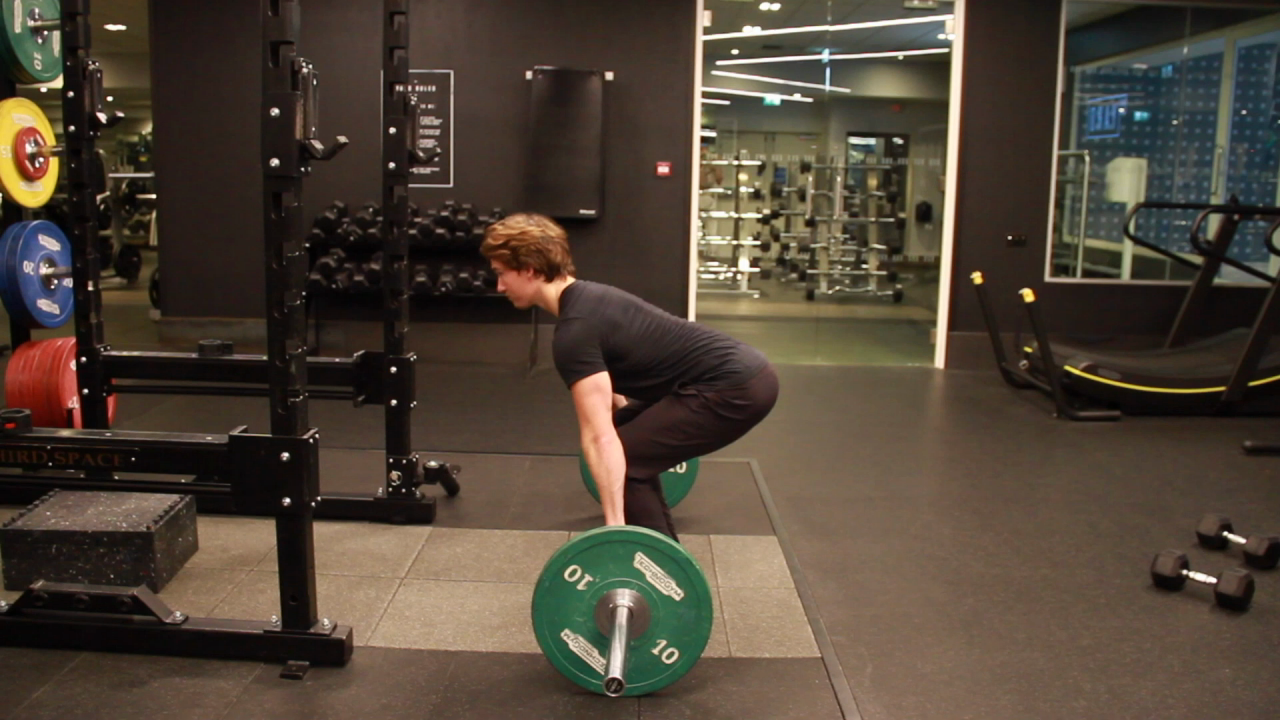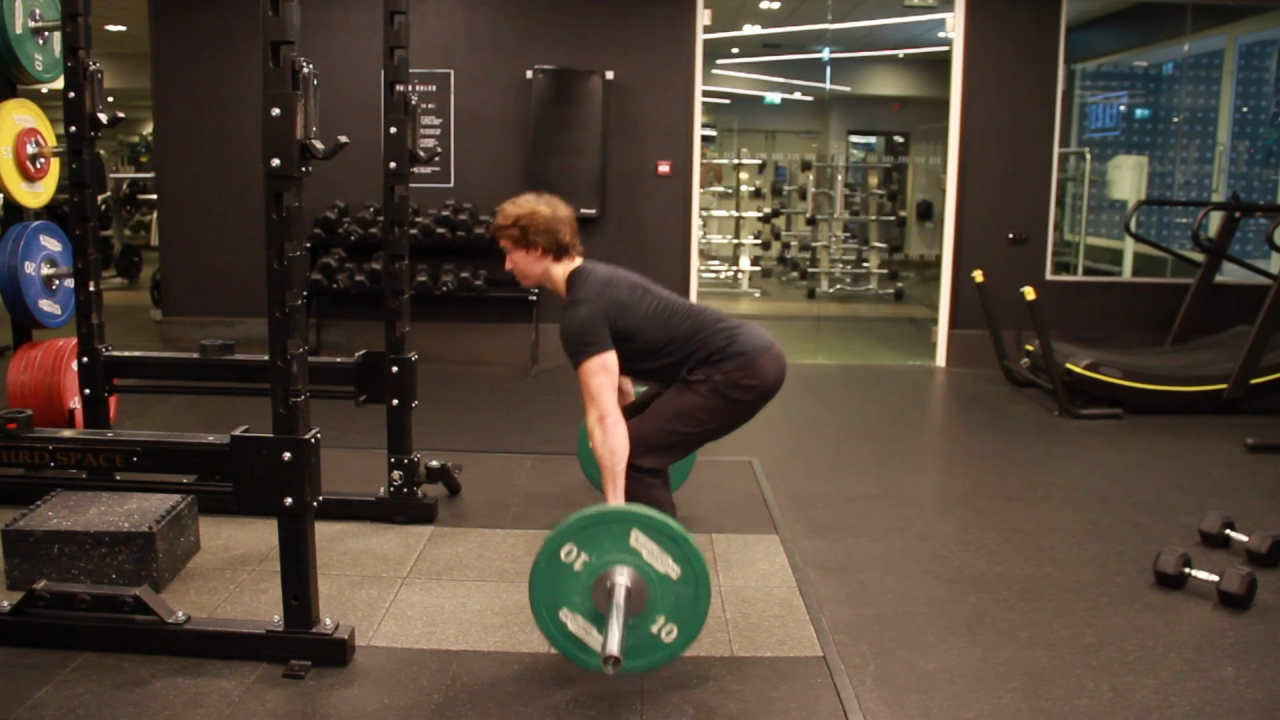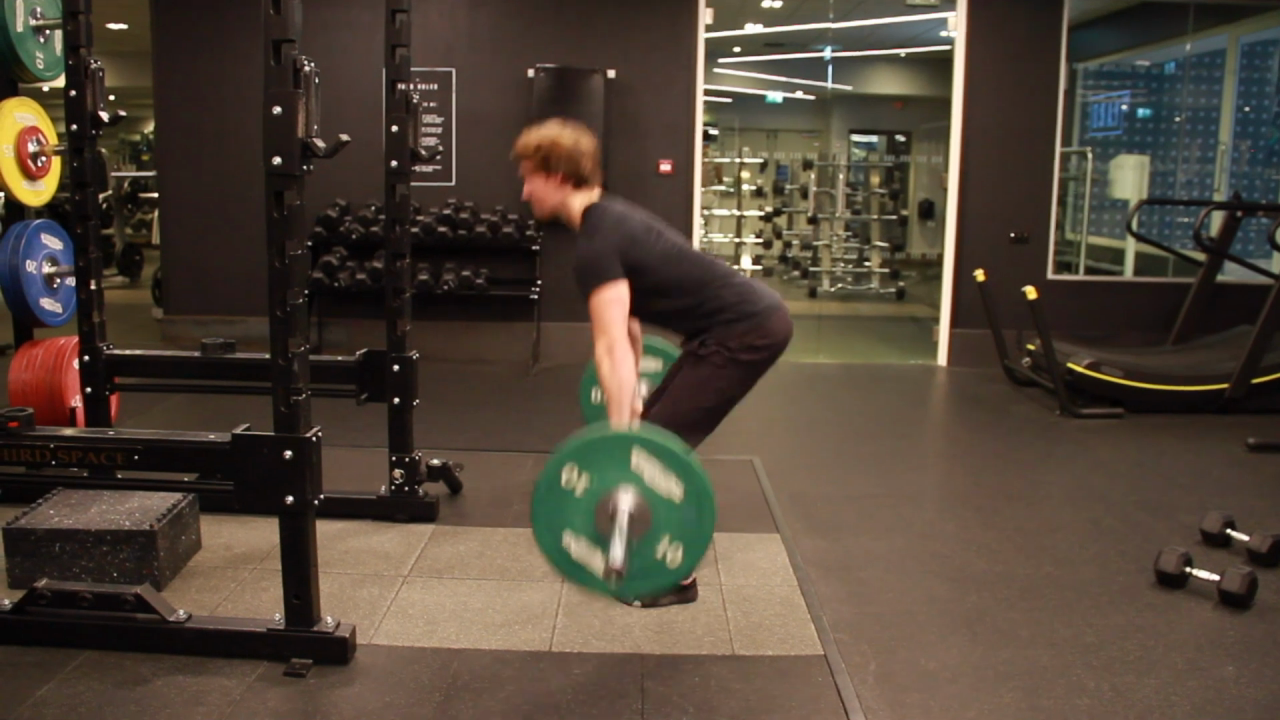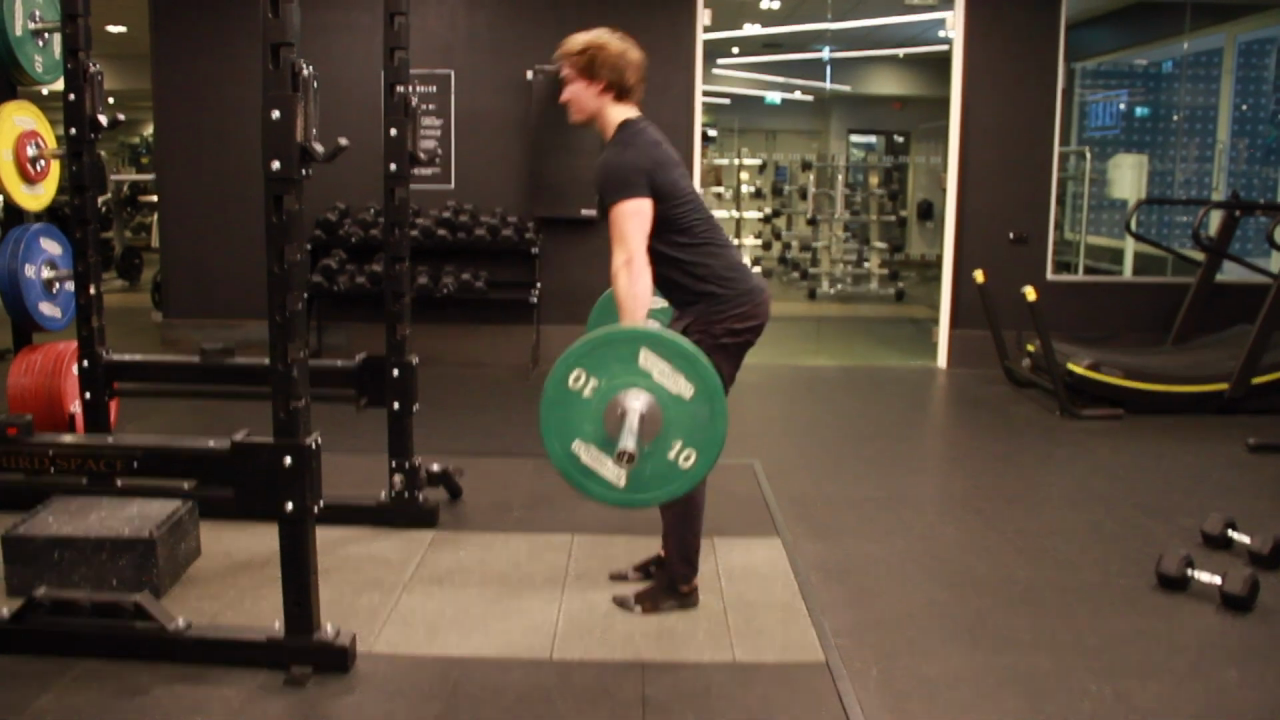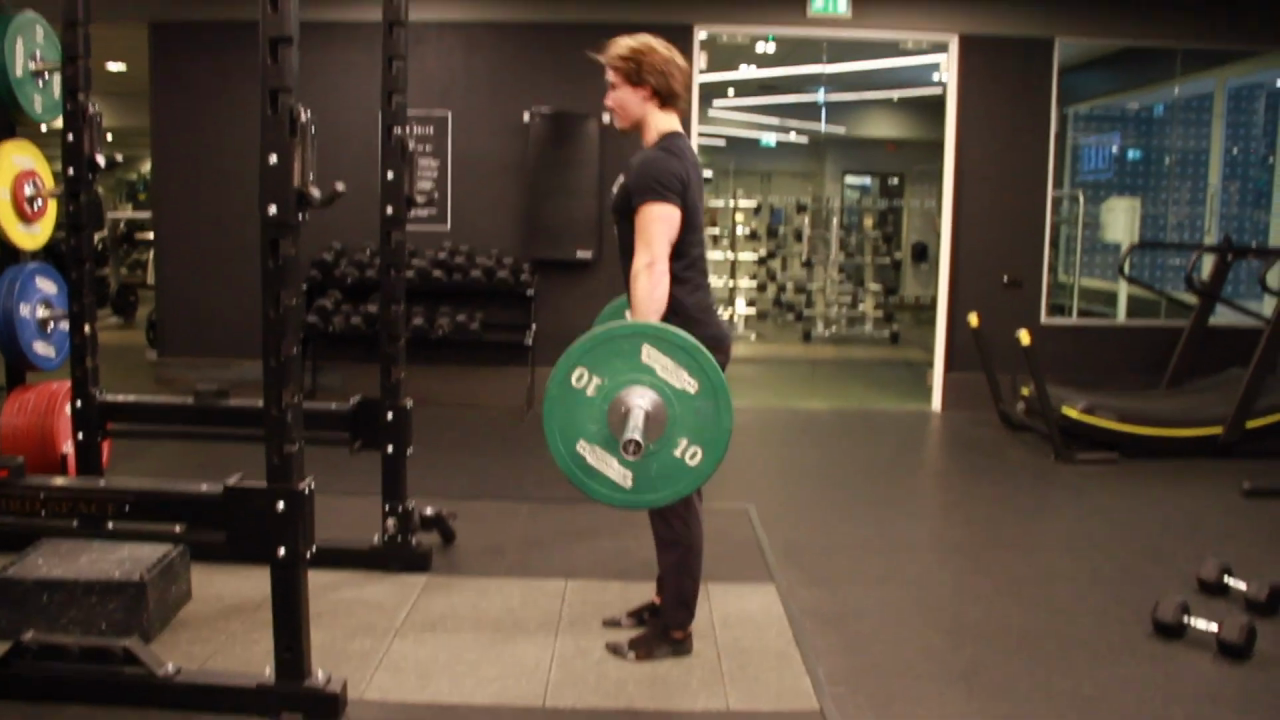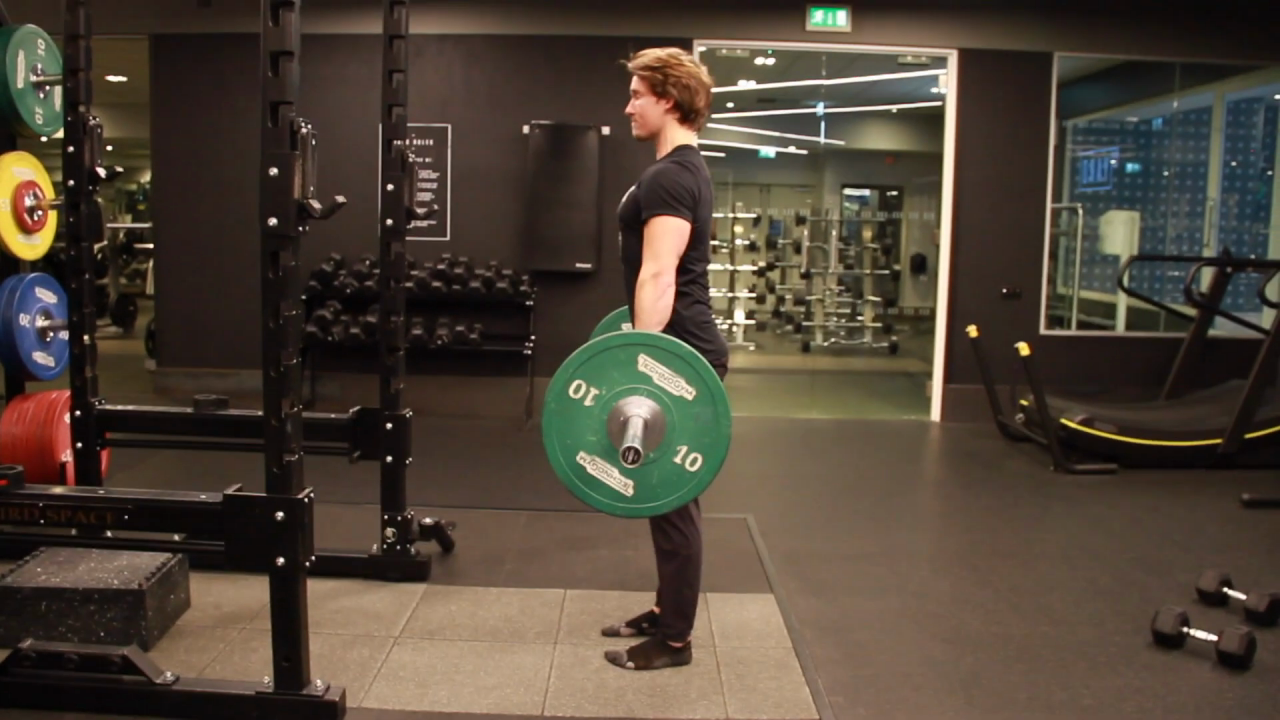
dt=0.2s
person 1, frame 1
left shoulder: (574, 334)
right shoulder: (588, 298)
left elbow: (599, 438)
left wrist: (615, 528)
left hip: (735, 390)
right hip: (740, 372)
left knee: (626, 461)
right knee: (627, 446)
person 1, frame 2
left shoulder: (583, 314)
right shoulder: (597, 282)
left elbow: (603, 420)
right elbow: (619, 376)
left wrist: (615, 507)
right wrist: (626, 430)
left hip: (740, 369)
right hip: (745, 357)
left knee: (638, 454)
right knee: (637, 440)
person 1, frame 3
left shoulder: (597, 247)
right shoulder: (613, 218)
left elbow: (610, 349)
right elbow: (628, 321)
right wrist: (635, 384)
left hip: (748, 328)
right hip: (747, 320)
right knee: (661, 437)
left ankle: (678, 579)
person 1, frame 4
left shoulder: (623, 159)
right shoulder: (639, 143)
left elbow: (630, 262)
right wrist: (639, 332)
left hip: (721, 310)
right hip: (722, 300)
left ankle: (680, 584)
right ankle: (673, 556)
person 1, frame 5
left shoulder: (656, 162)
right shoulder: (669, 156)
left elbow: (651, 265)
right hip: (685, 341)
left ankle: (674, 630)
right ankle: (668, 604)
person 1, frame 6
left shoulder: (669, 176)
right shoulder: (682, 171)
left elbow: (658, 277)
right hip: (682, 353)
left ankle: (674, 640)
right ankle: (667, 613)
